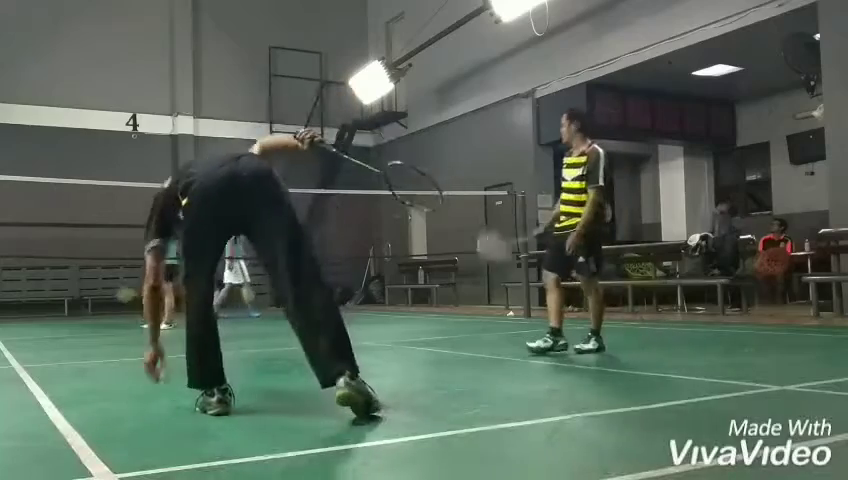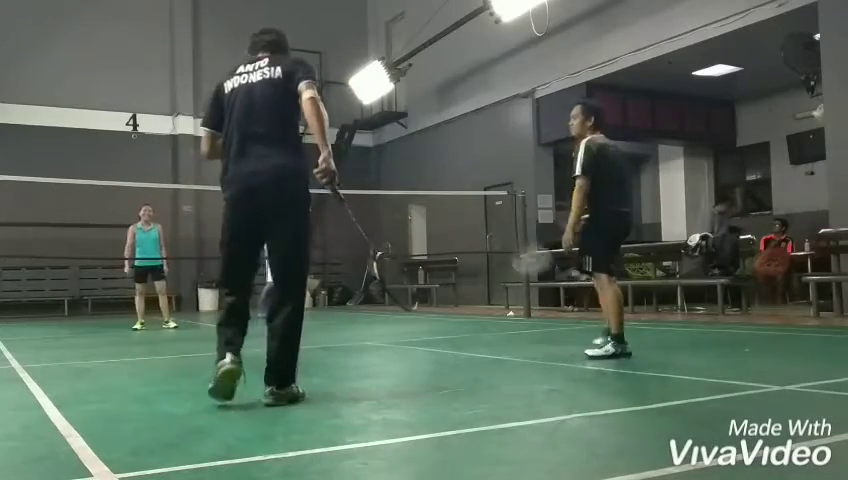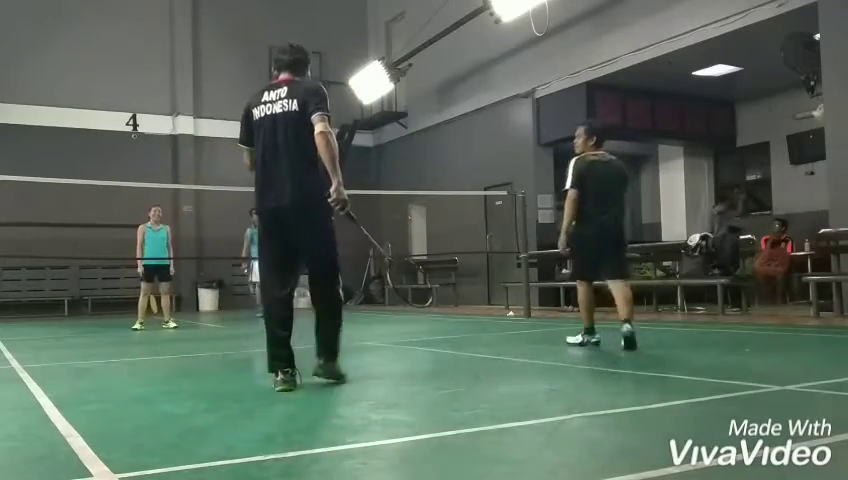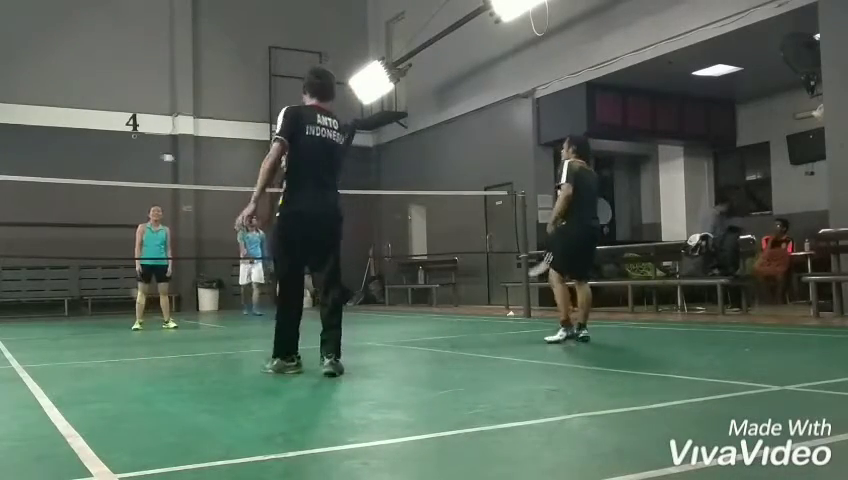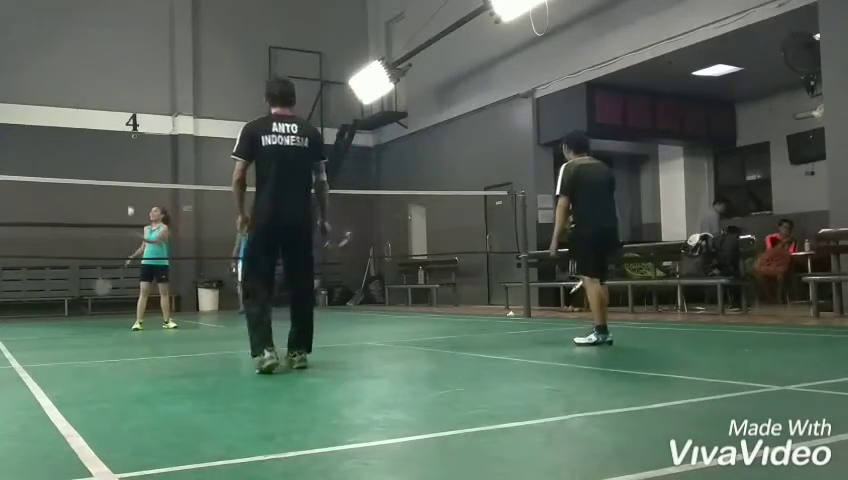
dt=1s
person 1, frame 1
left shoulder: (164, 198)
right shoulder: (238, 159)
left elbow: (152, 282)
right elbow: (261, 146)
left wrist: (154, 346)
right wrist: (298, 141)
left hip: (203, 193)
right hip: (257, 178)
left knee: (198, 293)
right knee: (302, 281)
left ankle: (213, 391)
right ankle: (345, 376)
person 1, frame 2
left shoulder: (227, 82)
right shoulder: (295, 66)
left elbow: (208, 149)
right elbow: (310, 101)
right wrist: (325, 152)
left hip: (239, 185)
right hip: (285, 180)
left knee: (235, 281)
right knee: (287, 283)
left ankle: (229, 356)
right ankle: (279, 383)
person 1, frame 3
left shoulder: (255, 102)
right shoulder: (311, 90)
right elbow: (322, 132)
right wrist: (336, 182)
left hip: (269, 205)
right hip: (307, 200)
left knee: (275, 288)
right knee: (324, 282)
left ankle: (282, 369)
right ankle: (327, 358)
person 1, frame 4
left shoulder: (293, 115)
right shoulder: (342, 129)
left elbow: (274, 158)
left wrist: (254, 202)
left hip: (296, 212)
right hip: (329, 215)
left knee: (290, 285)
right knee: (330, 286)
left ankle: (287, 356)
right ankle: (331, 354)
person 1, frame 5
left shoulder: (253, 130)
right shoulder: (310, 132)
left elbow: (238, 177)
right elbow: (320, 180)
left wrist: (241, 212)
right wrist: (324, 217)
left hip: (266, 219)
right hip: (300, 220)
left knee: (258, 287)
right knee: (301, 286)
left ankle: (265, 351)
right ankle: (298, 351)
person 2, frame 1
left shoulder: (595, 155)
right shoulder: (568, 157)
left elbow: (594, 198)
left wrist: (579, 232)
right wrist: (549, 223)
left hip: (585, 231)
right hip: (562, 230)
left knee: (588, 282)
right knee: (551, 278)
left ankle: (595, 337)
right ankle: (555, 336)
person 2, frame 2
left shoulder: (587, 145)
right shoulder: (612, 149)
left elbow: (582, 187)
left wrist: (570, 227)
left hip: (602, 220)
right hip: (620, 219)
left knee: (604, 278)
right knee: (604, 278)
left ankle: (617, 341)
right ankle: (611, 333)
person 2, frame 3
left shoulder: (579, 163)
right shoulder: (618, 166)
left elbow: (572, 199)
left wrist: (564, 232)
left hip: (587, 231)
right hip: (614, 231)
left knee: (584, 281)
right knee: (617, 279)
left ankle: (589, 332)
right ankle: (626, 324)
person 2, frame 4
left shoulder: (569, 165)
right shoulder: (591, 173)
left elbow: (566, 193)
left wrist: (552, 221)
left hip: (573, 229)
right hip: (590, 229)
left knee: (556, 275)
right knee: (581, 280)
left ankle: (566, 326)
right ankle: (582, 328)
person 2, frame 5
left shoulder: (569, 168)
right shoulder: (604, 168)
left elbow: (563, 205)
right elbow: (609, 199)
left wrist: (555, 238)
left hip: (586, 231)
right hip: (608, 229)
left knee: (590, 280)
right knee: (599, 280)
left ankle: (600, 332)
right ankle: (603, 329)
